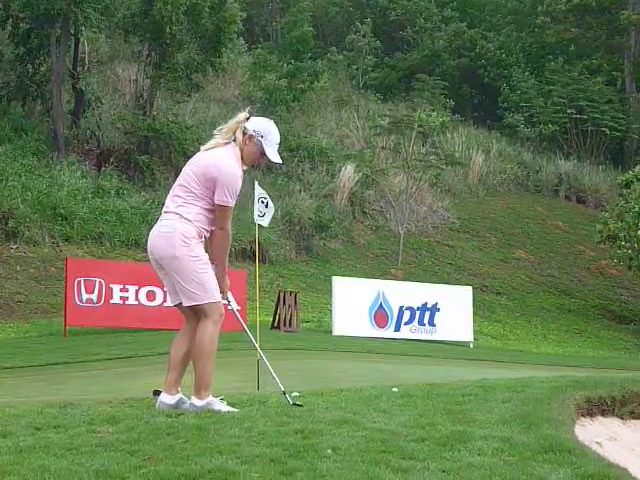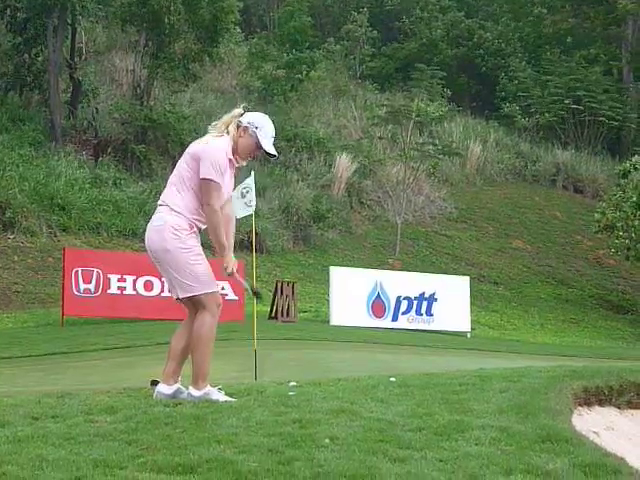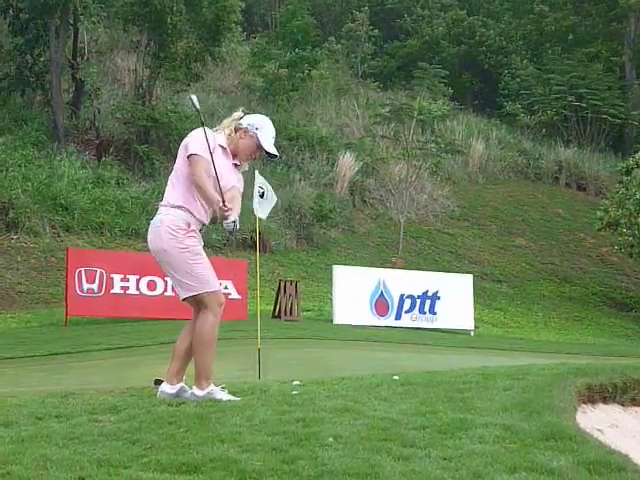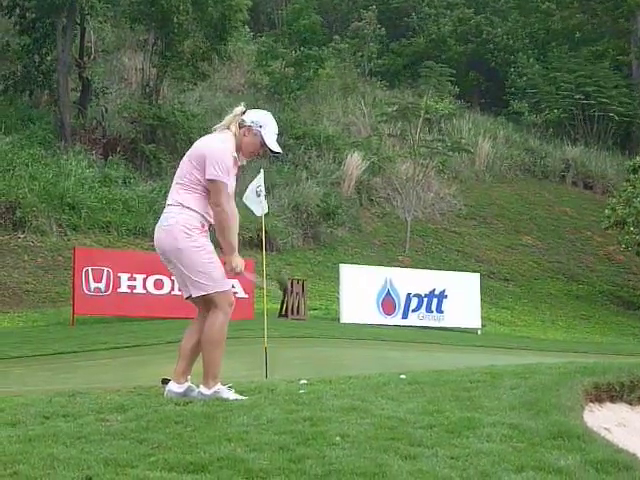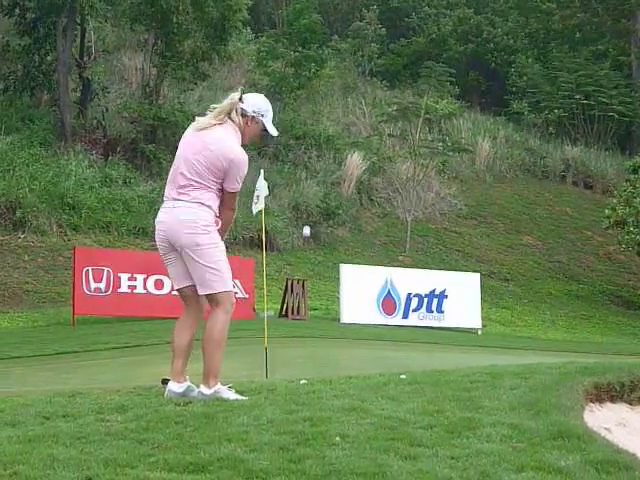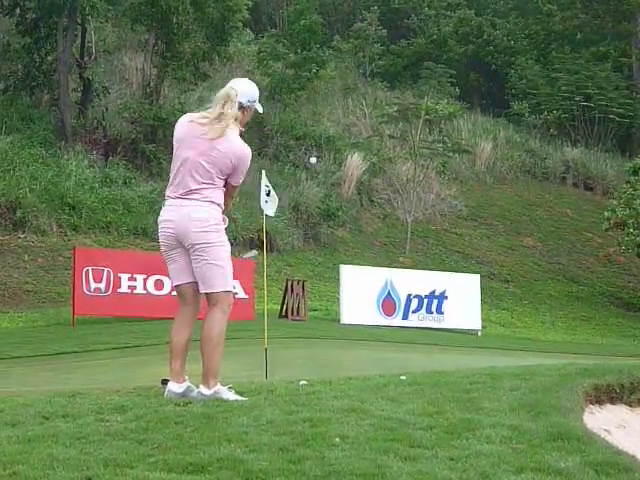
dt=0.3s
person 1, frame 1
left shoulder: (216, 155)
right shoulder: (230, 169)
right elbow: (222, 228)
left wrist: (214, 267)
right wrist: (222, 274)
left hip: (161, 238)
right hip: (179, 239)
left knee: (194, 319)
right knee: (212, 315)
left ankle: (170, 394)
right ankle: (202, 397)
person 1, frame 2
left shoulder: (226, 159)
right shoulder: (215, 149)
left elbow: (226, 211)
right elbow: (210, 206)
left wrist: (229, 252)
right wrist: (223, 254)
left hip: (163, 233)
right hip: (174, 231)
left knee: (197, 310)
right knee: (211, 305)
left ankle: (168, 384)
right ankle: (200, 387)
person 1, frame 3
left shoulder: (235, 169)
right shoulder: (201, 137)
left elbow: (234, 201)
right elbow: (199, 177)
left wrist: (231, 216)
right wrist: (218, 206)
left hip: (182, 234)
right hip: (173, 229)
left knee: (205, 309)
right knee: (213, 303)
left ankle: (172, 383)
right ankle: (203, 386)
person 1, frame 4
left shoulder: (232, 160)
right shoulder: (216, 148)
left elbow: (230, 208)
right elbow: (219, 206)
left wrist: (232, 252)
right wrist: (231, 254)
left hip: (173, 232)
right hip: (184, 230)
left knee: (209, 310)
right knee: (223, 303)
left ankle: (179, 382)
right ankle: (210, 386)
person 1, frame 5
left shoulder: (197, 128)
right shoulder: (236, 155)
right elbow: (228, 208)
left wrist: (213, 232)
right wrist: (217, 235)
left hip: (166, 220)
right hip: (195, 223)
left knee: (192, 306)
right knee: (223, 303)
left ankle: (177, 382)
right ankle: (211, 385)
person 1, frame 6
left shoulder: (185, 123)
right shoulder: (240, 150)
left hip: (170, 217)
right hip: (203, 220)
left knee: (187, 304)
right knee: (220, 303)
left ankle: (177, 382)
right ankle: (210, 386)
